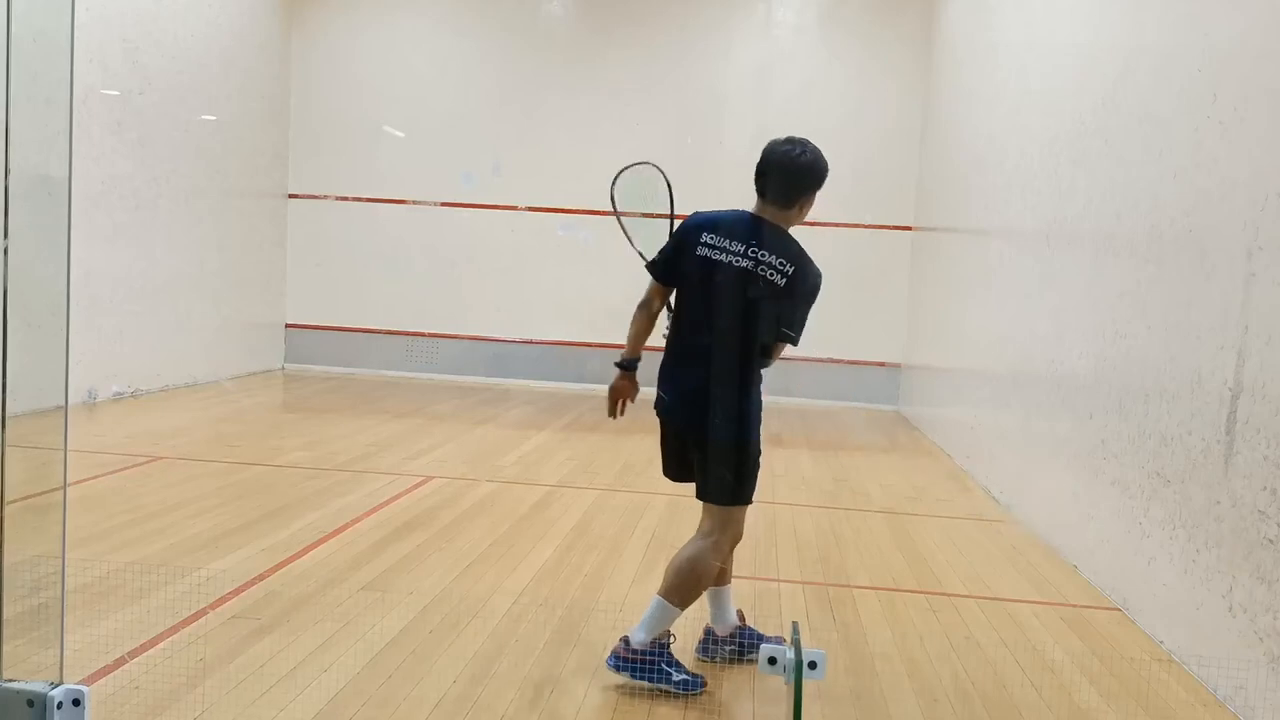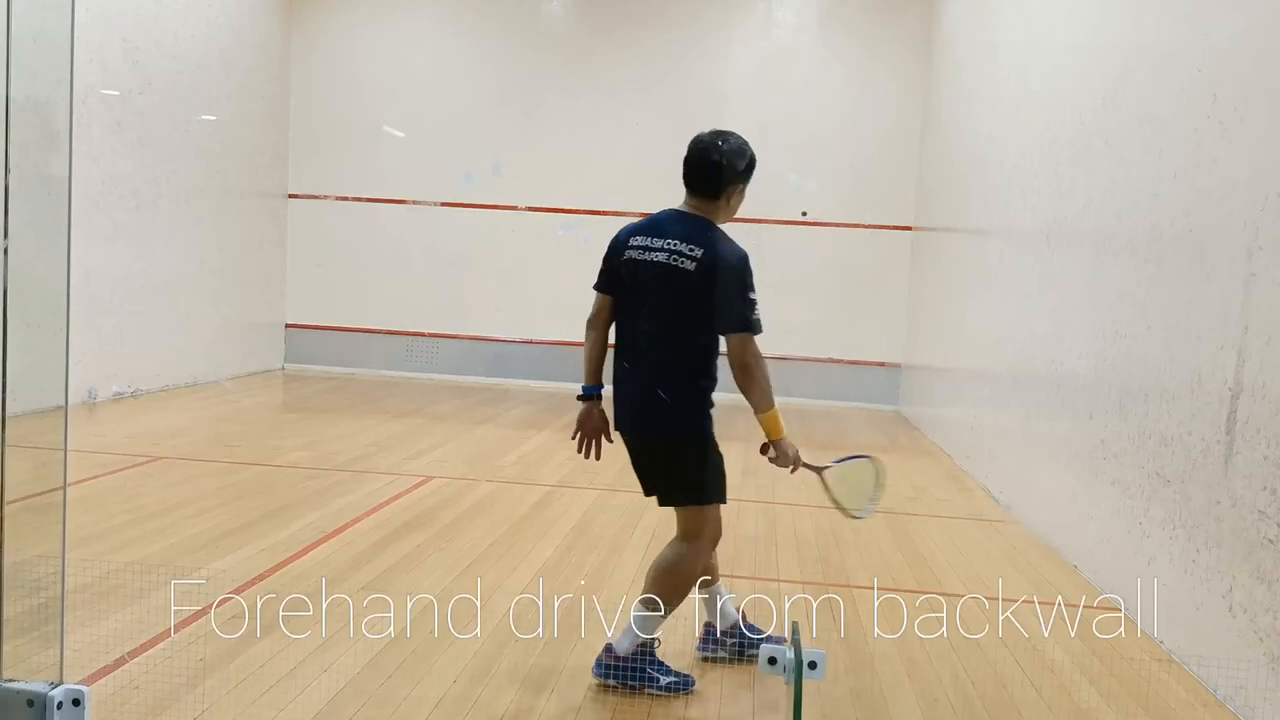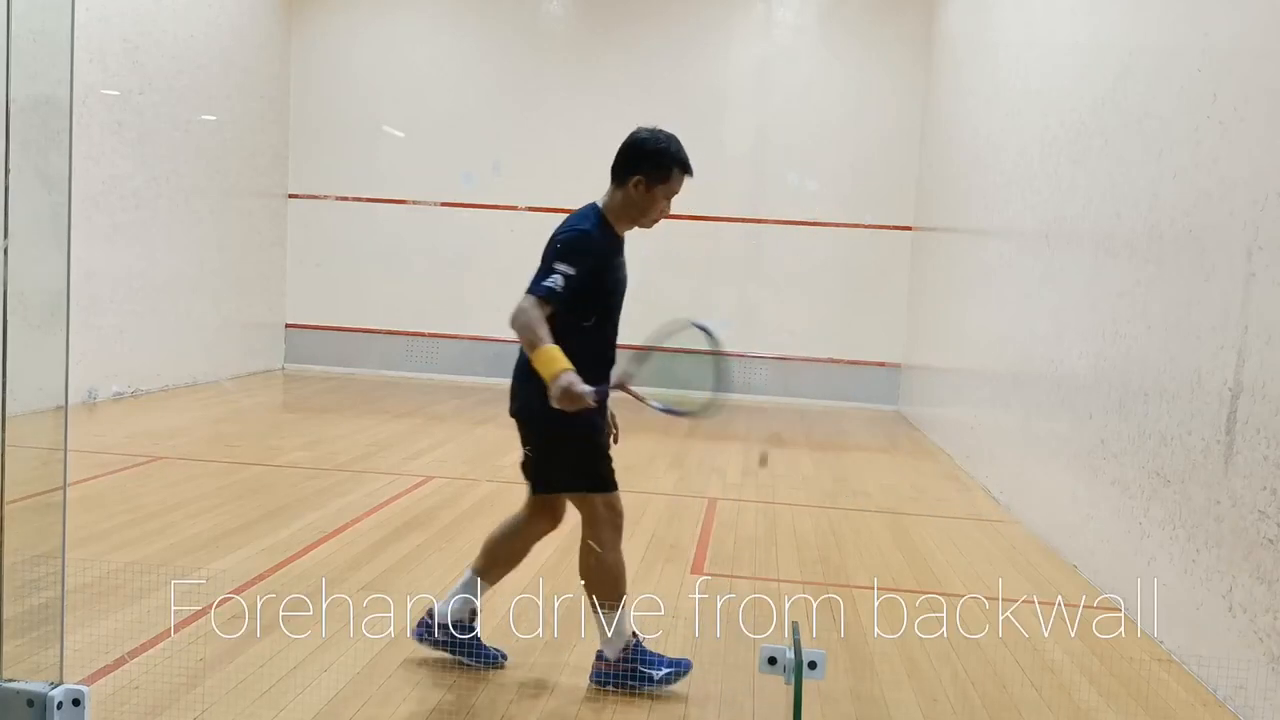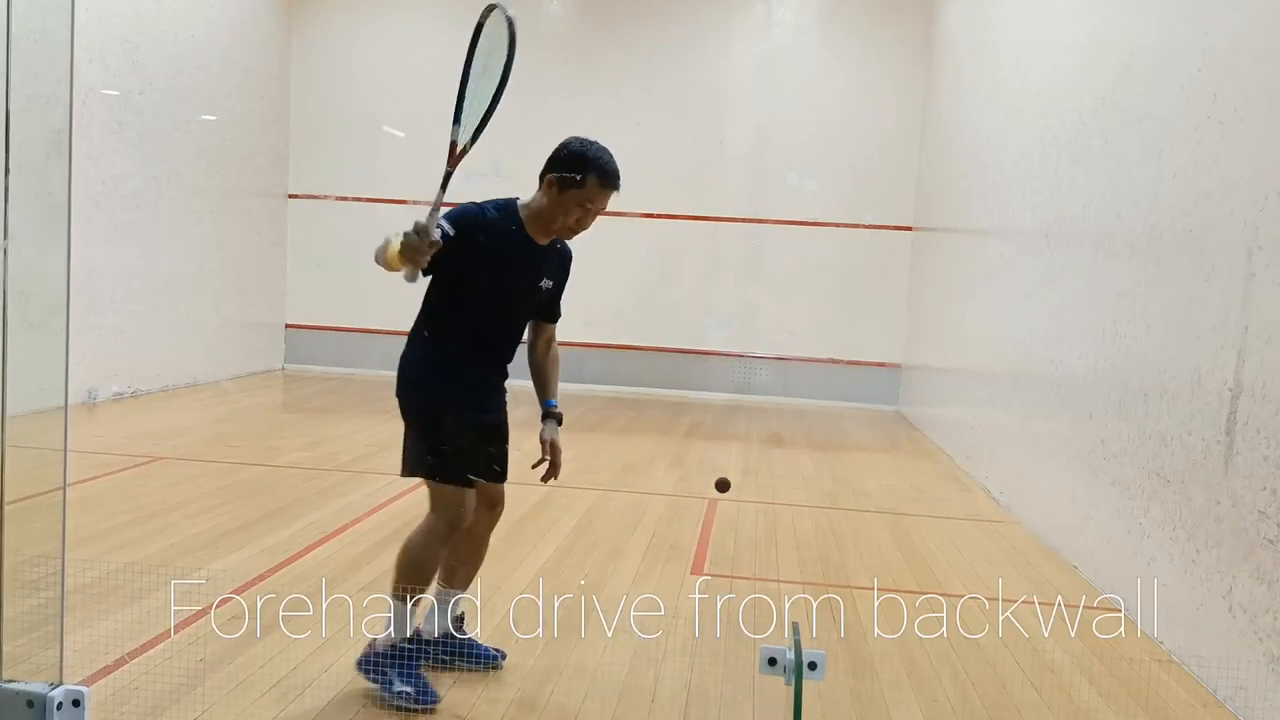
dt=0.7s
person 1, frame 1
left shoulder: (698, 228)
right shoulder: (801, 272)
left elbow: (650, 303)
right elbow: (771, 351)
left wrist: (626, 367)
left hip: (676, 397)
right hip: (728, 410)
left knee: (718, 516)
right knee: (720, 531)
left ankle: (723, 629)
right ankle: (641, 644)
person 1, frame 2
left shoulder: (630, 237)
right shoulder: (727, 258)
left elbow: (598, 322)
right elbow: (743, 354)
left wrist: (591, 397)
right wrist: (776, 431)
left hip: (633, 411)
right hip: (681, 414)
left knee: (696, 520)
right knee: (699, 532)
left ankle: (725, 626)
right ankle: (626, 651)
person 1, frame 3
left shoulder: (608, 237)
right shoulder: (582, 237)
right elbow: (528, 311)
left wrist: (594, 392)
right wrist: (561, 375)
left hip: (563, 406)
right hip: (554, 406)
left knee: (543, 512)
right knee: (604, 517)
left ankle: (447, 617)
right ankle: (618, 655)
person 1, frame 4
left shoulder: (558, 258)
right shoulder: (477, 223)
left elbow: (542, 339)
right elbow: (387, 252)
left wrist: (551, 415)
right wrist: (405, 251)
left hip: (486, 393)
right hip: (433, 386)
left knee: (488, 506)
right knee: (452, 511)
left ankle: (439, 630)
right ankle: (390, 647)
